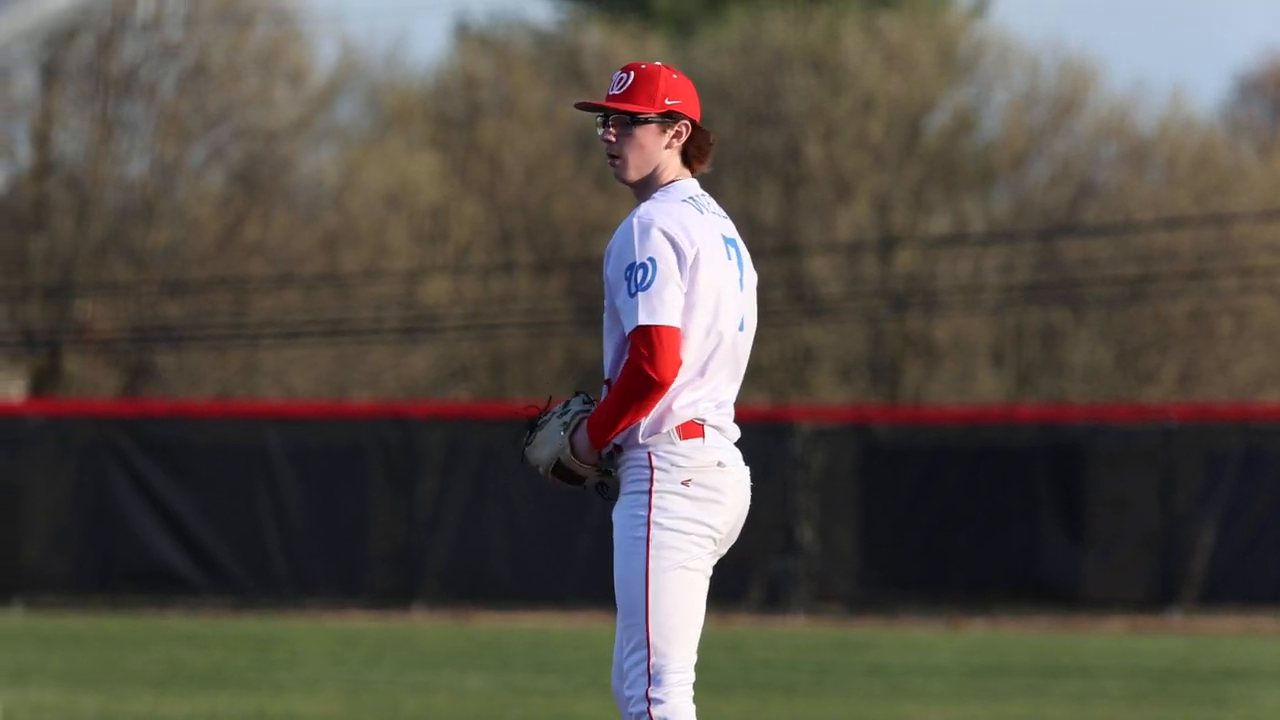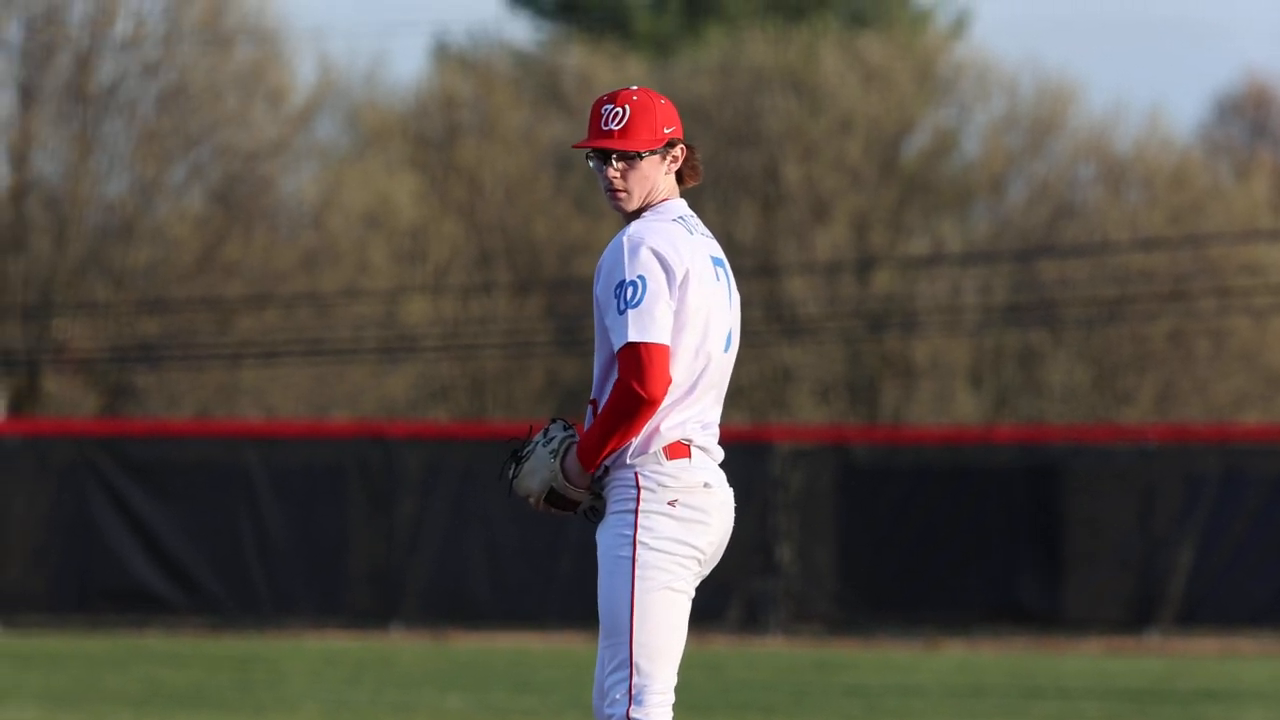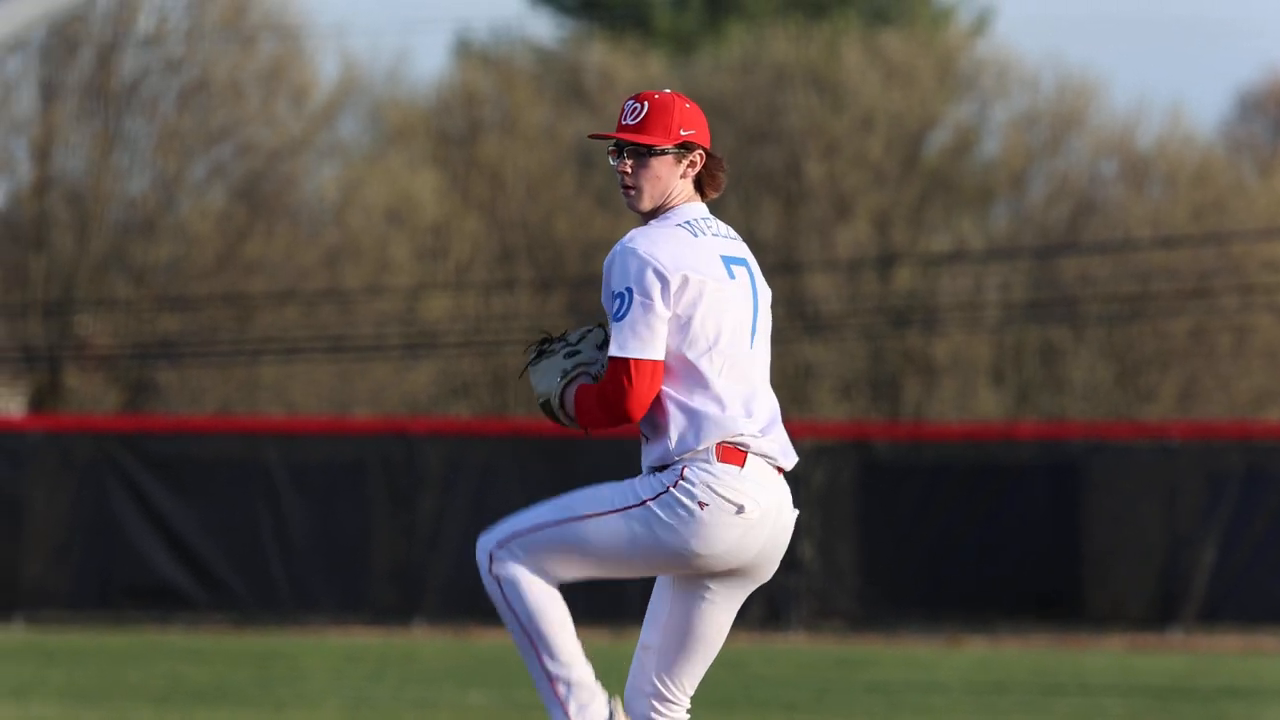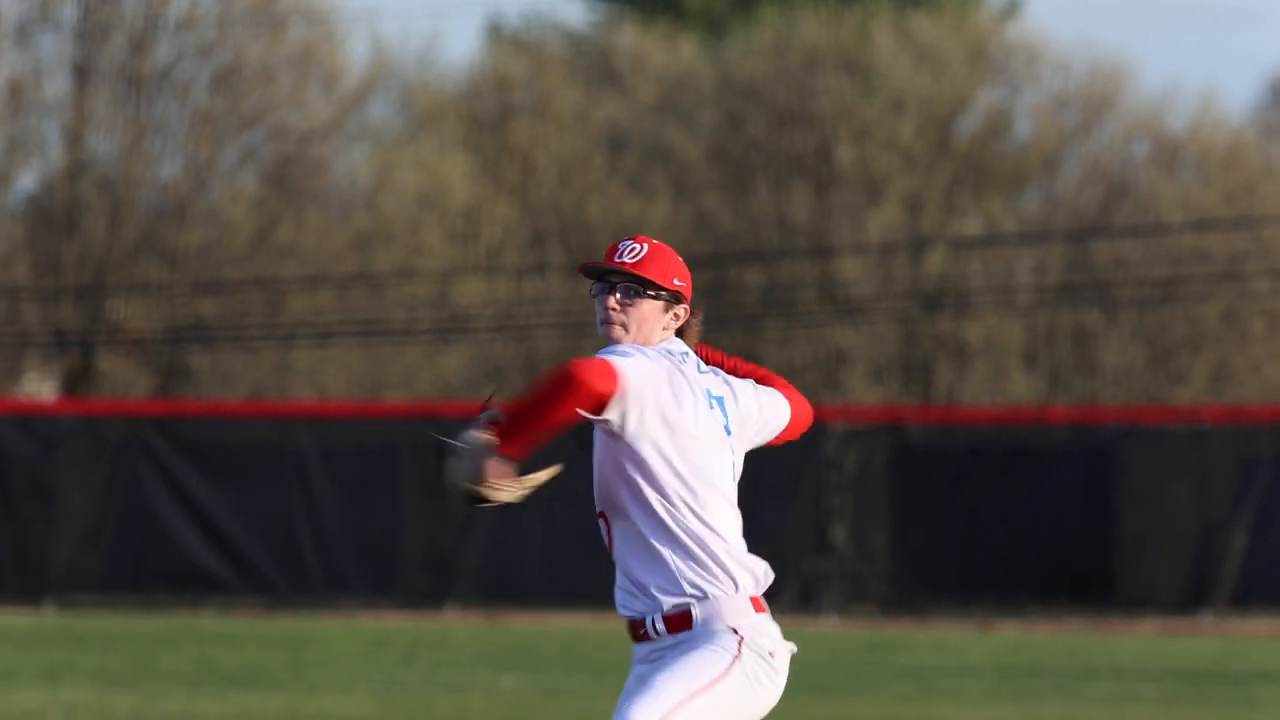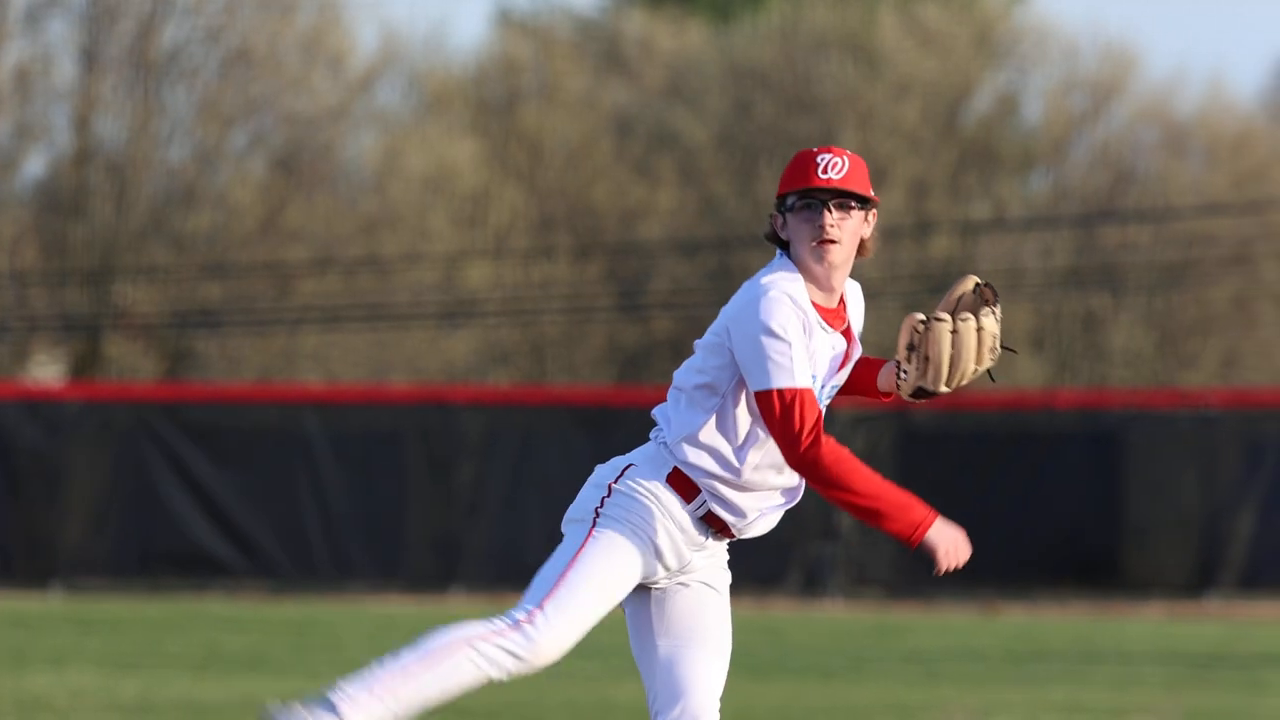
dt=0.7s
person 1, frame 1
left shoulder: (651, 224)
right shoulder: (719, 224)
left elbow: (654, 363)
left wrist: (594, 433)
right wrist: (609, 424)
left hip: (669, 471)
right hip: (717, 463)
person 1, frame 2
left shoulder: (640, 245)
right shoulder: (704, 244)
left elbow: (646, 383)
left wrist: (584, 458)
right wrist: (596, 448)
left hip: (654, 492)
right hip: (700, 487)
person 1, frame 3
left shoulder: (644, 250)
right shoulder: (734, 252)
left elbow: (628, 399)
left wrist: (572, 395)
right wrist: (610, 349)
left hip: (707, 498)
right hip: (767, 507)
left knee: (501, 554)
person 1, frame 4
left shoulder: (641, 370)
right shoulder: (723, 391)
left elbow: (583, 381)
right elbow: (797, 412)
left wrist: (502, 445)
left hip: (724, 646)
person 1, frame 5
left shoulder: (850, 300)
right shoulder: (773, 305)
right elbow: (805, 448)
left wrist: (884, 377)
right wrist: (923, 524)
left hip: (700, 548)
right hip: (645, 510)
right knee: (525, 641)
